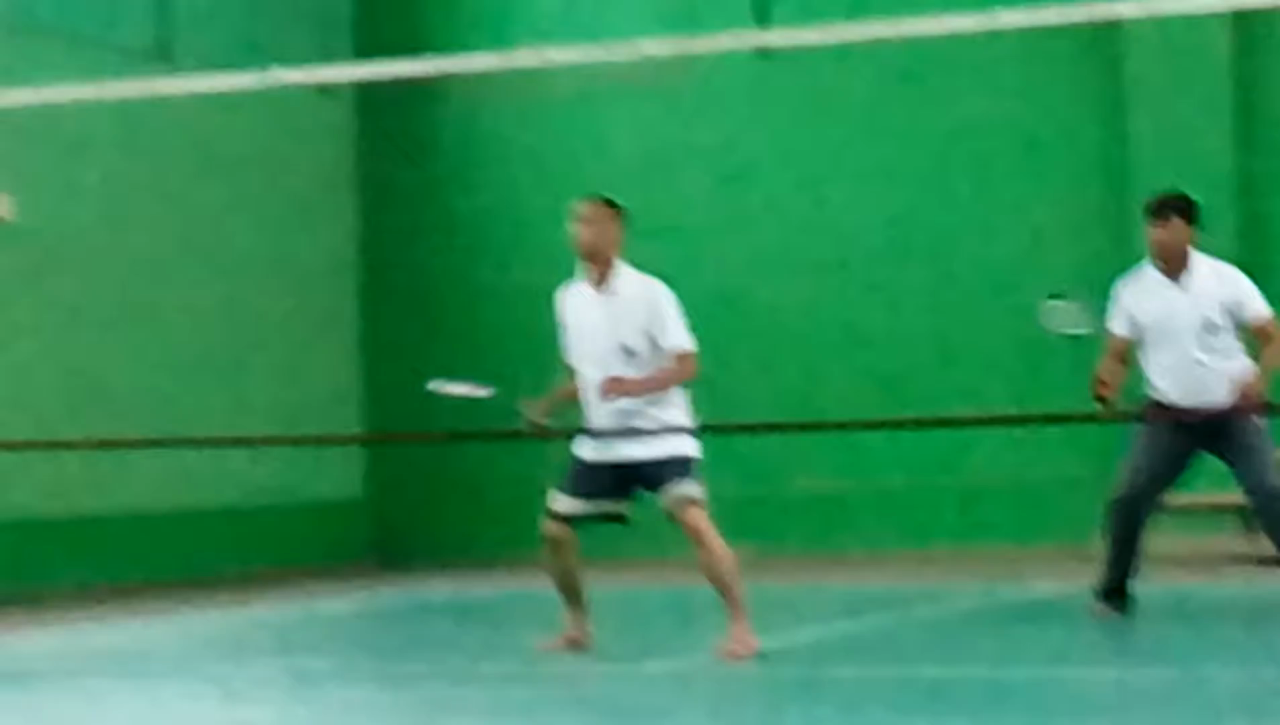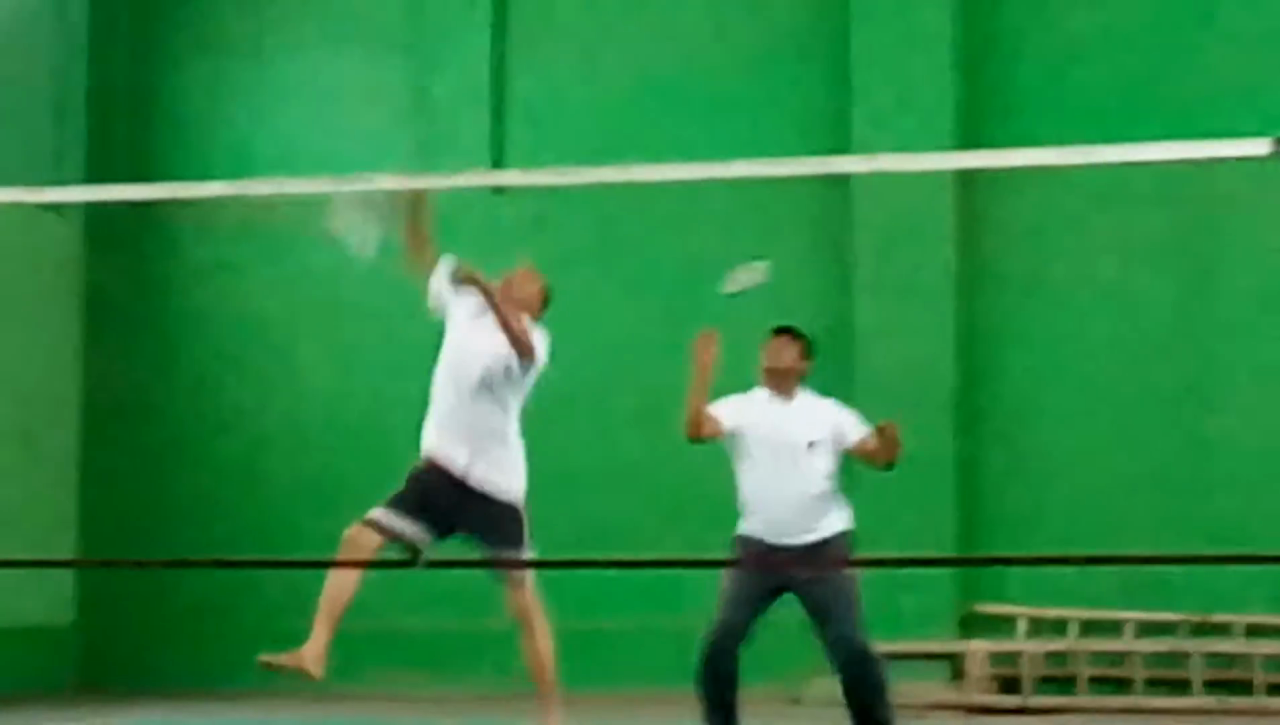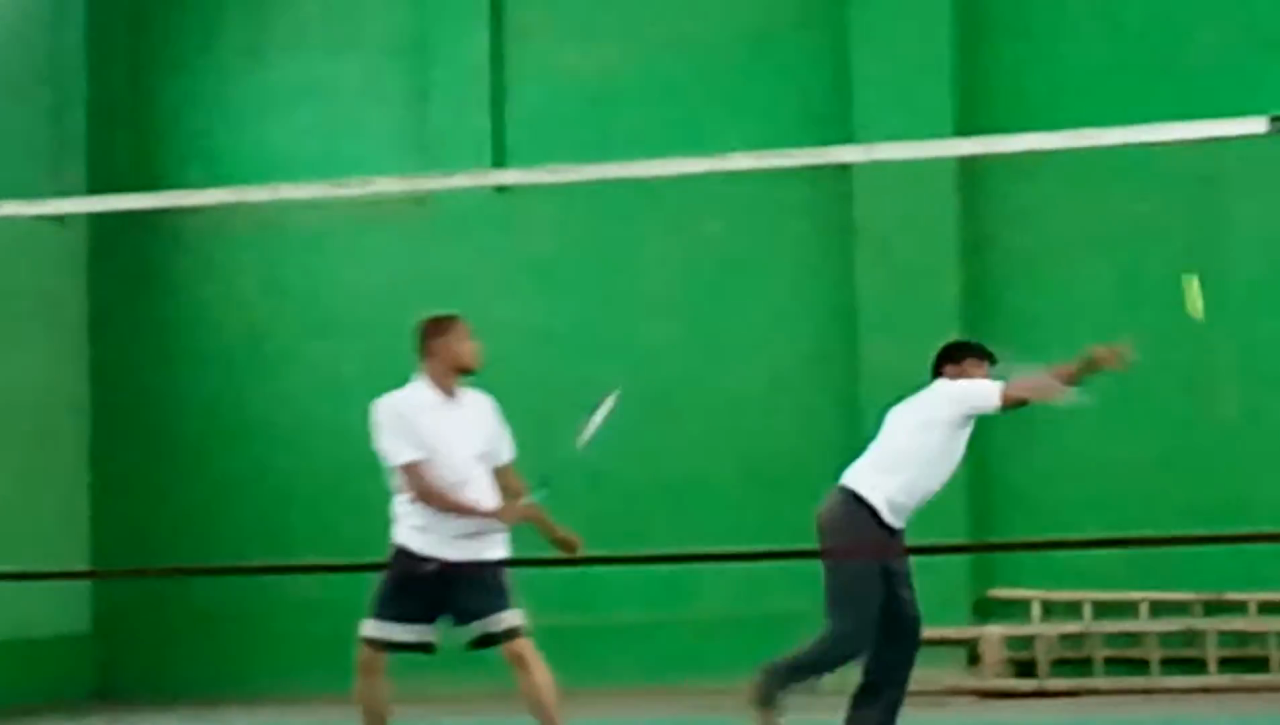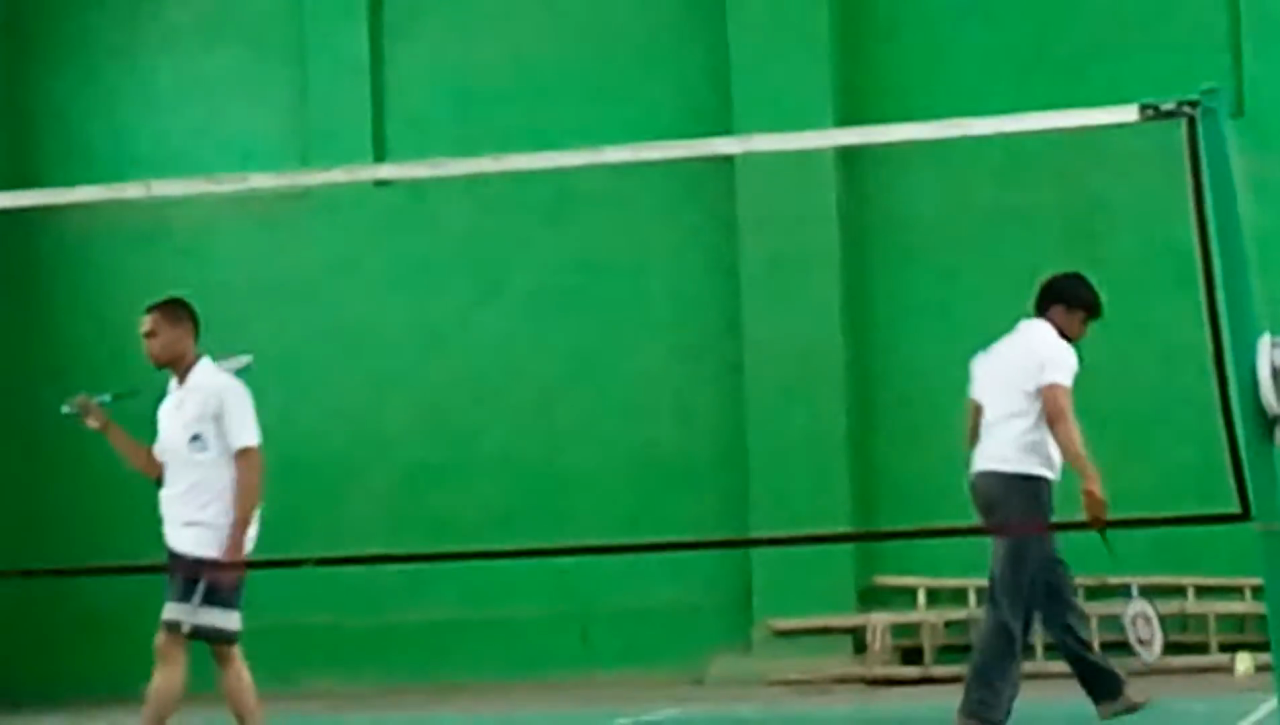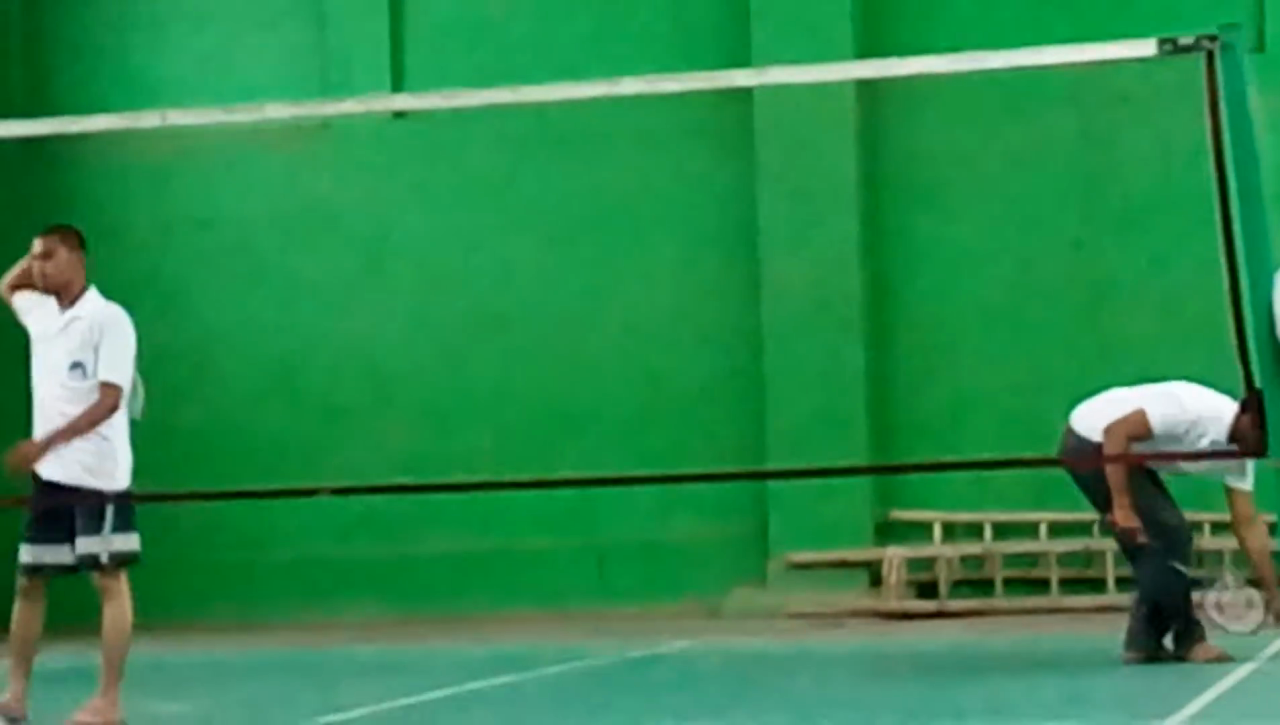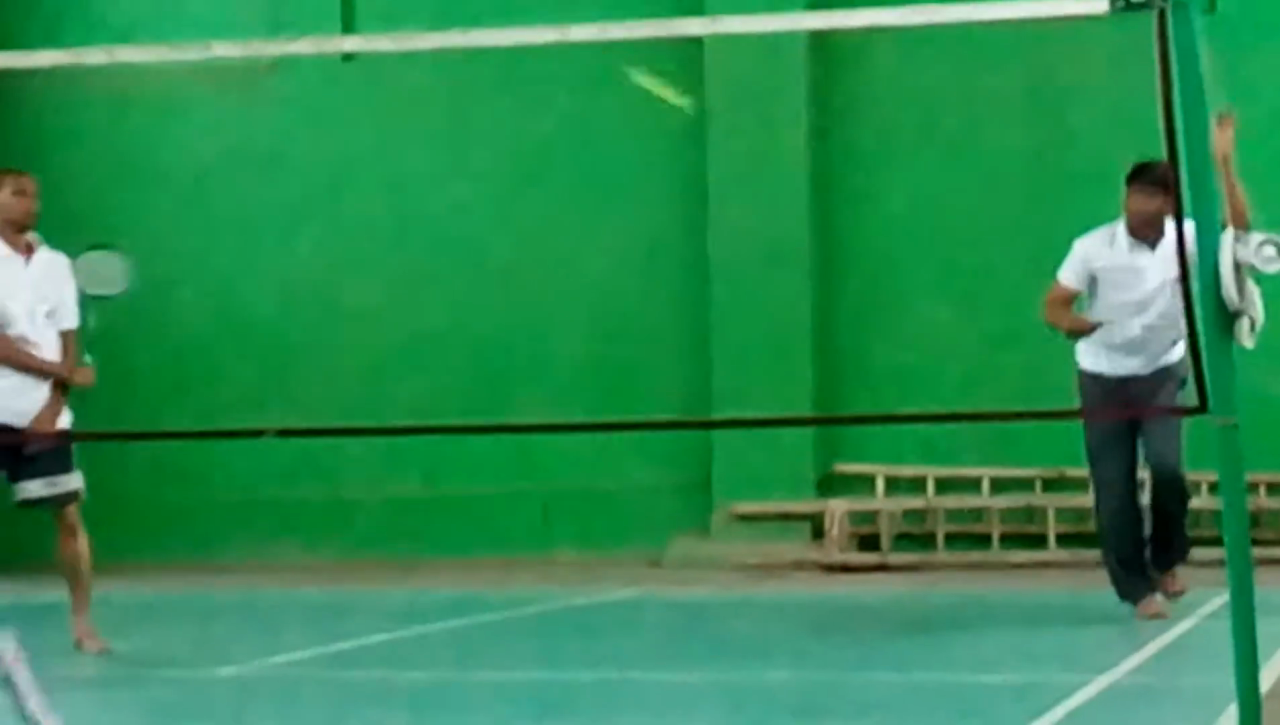
dt=0.7s
person 1, frame 1
left shoulder: (650, 293)
right shoulder: (567, 298)
left elbow: (686, 366)
left wrist: (637, 385)
right wrist: (549, 403)
left hip: (661, 436)
right hip: (601, 441)
left knee: (694, 522)
right knee: (554, 529)
left ankle: (739, 624)
right ankle: (578, 620)
person 1, frame 2
left shoulder: (532, 344)
right shoulder: (466, 308)
left elbow: (522, 345)
right elbow: (421, 257)
left wrist: (488, 289)
right wrist: (413, 205)
left hip: (492, 486)
right hip: (441, 472)
left knee: (523, 599)
right knee: (357, 539)
right ankle: (315, 652)
person 1, frame 3
left shoulder: (484, 408)
right shoulder: (393, 408)
left elbow: (506, 478)
right elbow: (421, 487)
left wrist: (551, 529)
right wrist: (489, 514)
left hip: (480, 555)
right hip: (418, 555)
left knee: (521, 652)
right knee: (370, 657)
person 1, frame 4
left shoulder: (226, 390)
right shoulder: (171, 401)
left elbow: (251, 468)
right elbow: (156, 468)
left wrist: (234, 540)
right wrist: (104, 425)
left hip: (215, 544)
right hip: (186, 543)
left knee: (168, 645)
right knee: (223, 651)
person 1, frame 5
left shoulder: (110, 319)
right shoulder: (40, 314)
left elbow: (110, 400)
left wrist: (44, 444)
left hip: (98, 475)
right hip: (49, 475)
left knee: (110, 582)
person 1, frame 6
left shoulder: (58, 266)
left elbow: (67, 345)
left wrist: (51, 409)
right wrist: (64, 373)
left hip: (45, 417)
left knee: (68, 517)
left ankle: (82, 622)
person 2, frame 1
left shoulder: (1227, 280)
right shoulder: (1130, 289)
right elbow: (1116, 355)
right wrist: (1107, 379)
left hip: (1233, 411)
right hip: (1170, 413)
right knee: (1128, 501)
right ankle: (1114, 589)
person 2, frame 2
left shoulder: (828, 413)
right shoulder: (738, 407)
left elbow: (881, 458)
right elbow: (696, 431)
left wrist: (889, 440)
right wrist: (702, 372)
left hip: (819, 547)
right hip: (759, 549)
left knee: (849, 644)
right knee: (721, 641)
person 2, frame 3
left shoulder: (915, 409)
right shoulder: (960, 393)
right elbow: (1031, 390)
right wrist: (1090, 363)
left hip: (880, 526)
right hip: (856, 520)
left knee: (904, 628)
right knee: (851, 635)
right ankle: (774, 681)
person 2, frame 4
left shoulder: (990, 356)
right shoulder: (1054, 350)
right elbow: (1058, 416)
right wrist: (1089, 479)
left hip: (989, 479)
right hip: (1019, 482)
left knee: (1055, 593)
right knee: (1008, 608)
person 2, frame 5
left shoulder: (1238, 453)
right shoulder: (1194, 411)
left elbow: (1249, 525)
right elbow: (1117, 432)
right wrist: (1122, 506)
right hip: (1091, 441)
left knee: (1172, 537)
right knee: (1160, 533)
left ankle: (1144, 640)
right ankle: (1188, 638)
person 2, frame 6
left shoulder: (1186, 239)
right shoulder: (1092, 247)
right elbow: (1053, 306)
left wrist: (1223, 165)
right wrist: (1073, 323)
left hip: (1162, 373)
right hip: (1103, 378)
left knee: (1170, 470)
right knee: (1114, 489)
left ankle: (1167, 562)
right ankle: (1139, 585)
